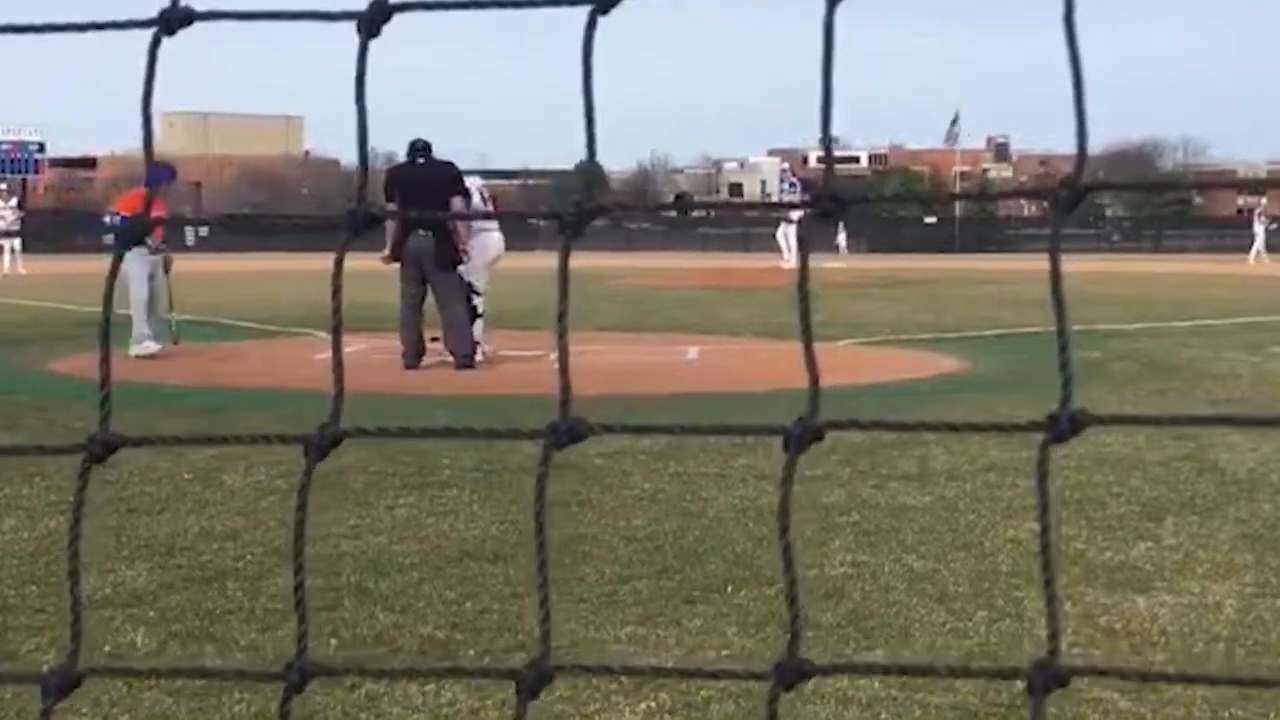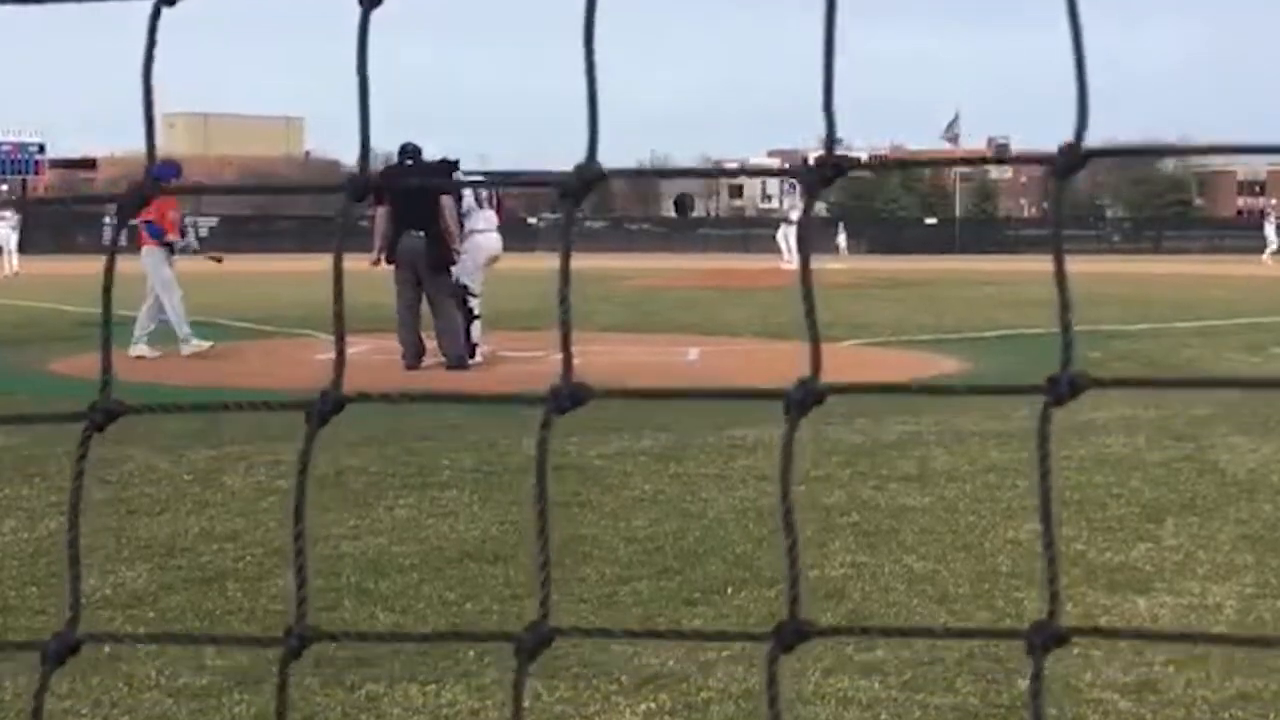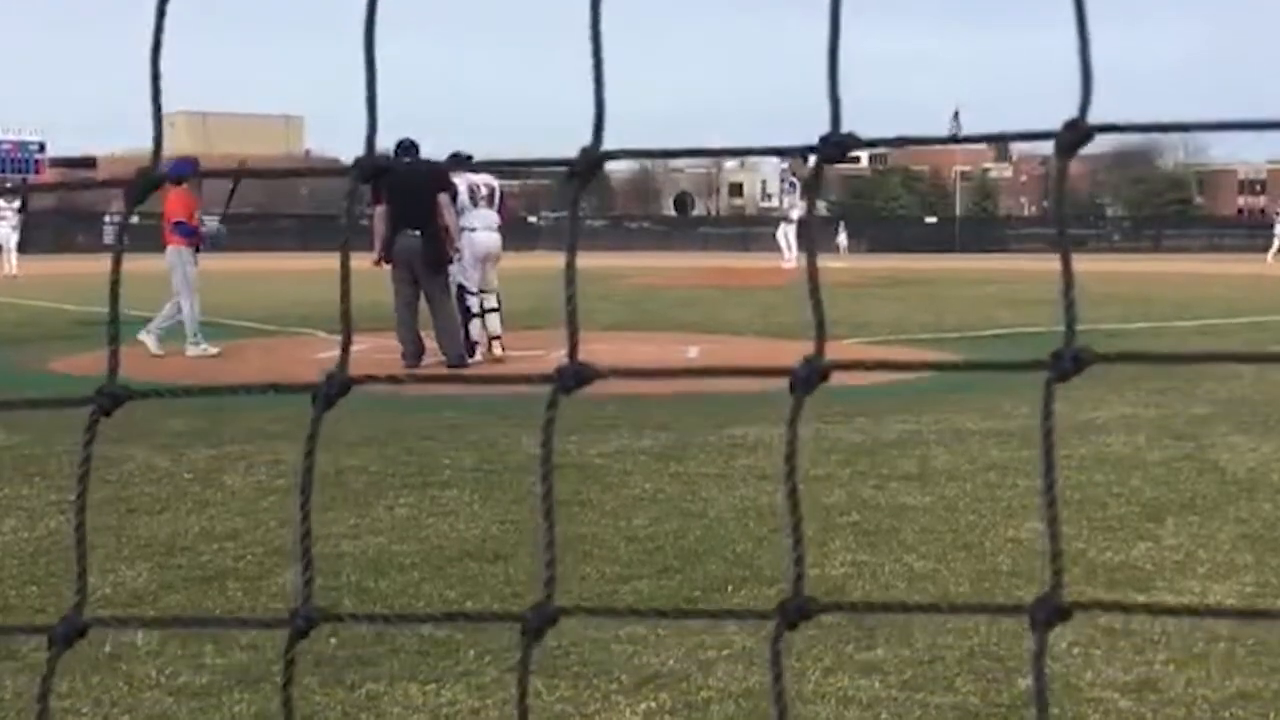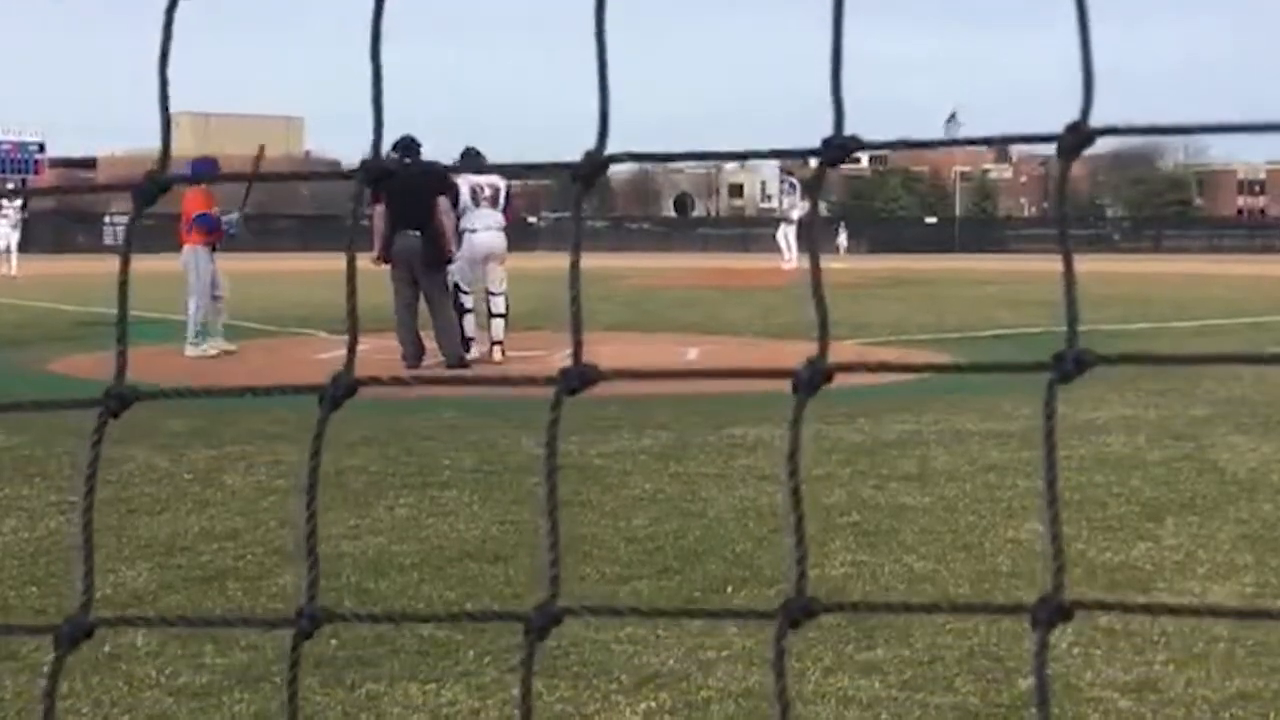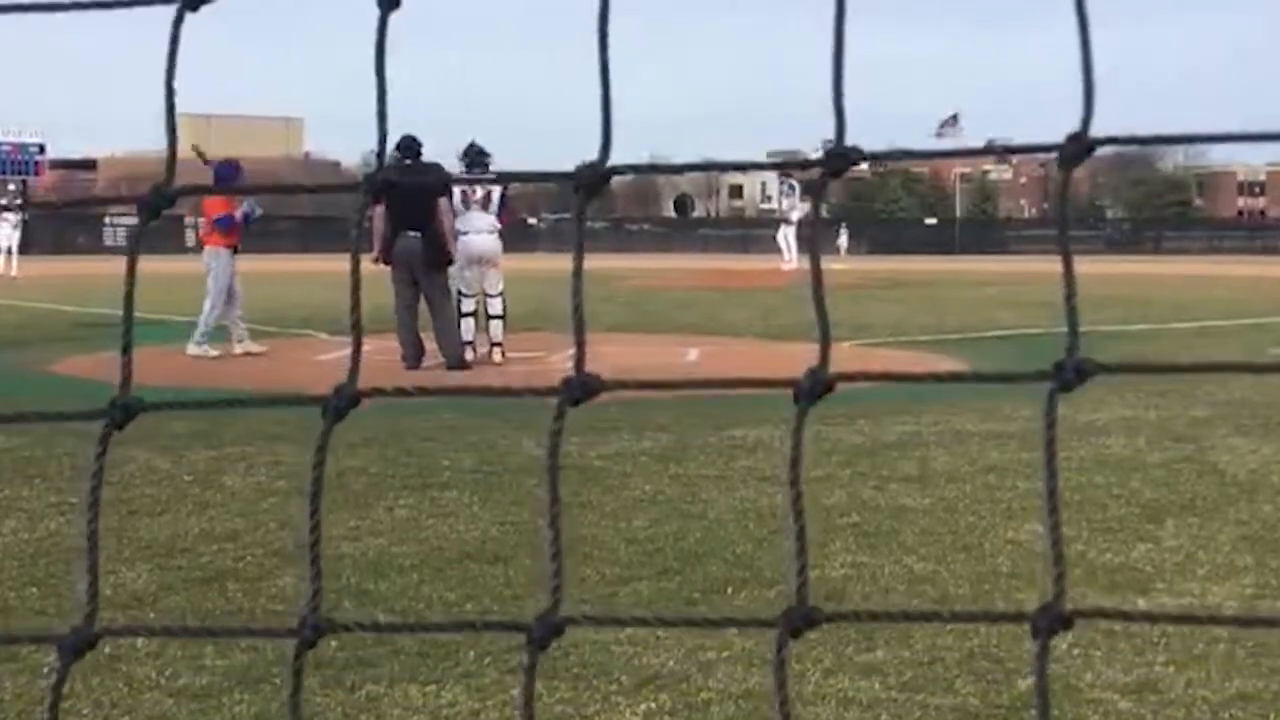
dt=0.3s
person 1, frame 1
left shoulder: (396, 173)
right shoulder: (448, 170)
left elbow: (392, 212)
right elbow: (458, 208)
left wrist: (389, 246)
right wrist: (463, 242)
left hip: (409, 243)
right hip: (439, 242)
left knee: (410, 302)
right knee: (452, 301)
left ankle: (411, 355)
right ankle: (463, 355)
person 1, frame 2
left shoulder: (386, 176)
right shoulder: (438, 170)
left elbow: (382, 214)
right elbow: (448, 207)
left wrist: (377, 249)
right wrist: (456, 241)
left hip: (402, 244)
right hip: (431, 243)
left knee: (407, 304)
right knee: (444, 302)
left ankle: (412, 356)
right ankle: (455, 356)
person 1, frame 3
left shoulder: (385, 174)
right shoulder: (435, 170)
left elbow: (380, 214)
right elbow: (445, 206)
left wrist: (378, 249)
right wrist: (455, 240)
left hip: (399, 243)
right hip: (427, 243)
left knee: (405, 303)
right knee: (441, 301)
left ankle: (411, 355)
right ankle: (455, 355)
person 1, frame 4
left shoulder: (385, 174)
right shoulder: (435, 171)
left elbow: (379, 213)
right elbow: (444, 209)
left wrist: (377, 247)
right wrist: (452, 244)
left hip: (398, 243)
right hip: (427, 243)
left knee: (404, 304)
right knee: (440, 302)
left ankle: (412, 356)
right ankle: (454, 355)
person 1, frame 5
left shoulder: (385, 176)
right shoulder: (435, 172)
left elbow: (379, 214)
right elbow: (444, 210)
left wrist: (377, 248)
right wrist: (451, 244)
left hip: (398, 244)
right hip: (427, 244)
left knee: (405, 304)
right knee: (441, 303)
left ankle: (411, 357)
right ankle: (454, 357)
person 2, frame 1
right shoulder: (474, 182)
left hip: (482, 240)
right hip: (494, 238)
left knee: (471, 292)
right knee: (472, 291)
left ankle: (473, 348)
right ankle: (476, 341)
person 2, frame 2
right shoulder: (482, 182)
right elbow: (497, 213)
left hip: (476, 240)
right hip: (495, 239)
left knee: (468, 294)
right knee: (472, 290)
left ankle: (473, 350)
right ankle: (475, 342)
person 2, frame 3
left shoulder: (455, 182)
right shoulder: (492, 181)
right elbow: (500, 212)
left hip: (471, 237)
right hip: (494, 237)
left knee: (467, 292)
right knee: (489, 290)
left ankle: (474, 349)
right ankle: (496, 343)
person 2, frame 4
left shoulder: (459, 182)
right shoulder: (500, 181)
right elbow: (506, 214)
left hip: (472, 238)
right hip: (497, 238)
left knee: (462, 290)
right knee: (497, 293)
left ankle: (470, 344)
right ankle: (497, 347)
person 2, frame 5
left shoulder: (454, 184)
right shoulder: (497, 183)
right elbow: (503, 217)
left hip: (465, 241)
right hip: (491, 240)
left knee: (466, 296)
right knee: (494, 294)
left ankle: (467, 349)
right ankle: (496, 349)
person 3, frame 1
left shoulder: (161, 200)
right shoulder: (134, 196)
right elbow: (119, 221)
left wrist: (165, 252)
right wrist: (142, 236)
left hip: (156, 255)
right hip: (136, 251)
left knee: (155, 300)
right knee: (141, 294)
left ankle: (138, 344)
right ankle: (143, 340)
person 3, frame 2
left shoulder: (169, 199)
right shoulder: (152, 198)
right elbow: (149, 227)
left wrist: (182, 240)
right wrist: (173, 240)
left hip: (164, 254)
right hip: (154, 253)
left knee: (154, 301)
right knee: (172, 296)
left ankle: (138, 343)
right ankle: (187, 341)
person 3, frame 3
left shoulder: (187, 196)
right shoulder: (177, 197)
right elbow: (181, 228)
left wrist: (204, 232)
right wrist: (205, 231)
left hip: (185, 252)
right hip: (180, 252)
left knee: (180, 299)
right knee: (190, 298)
left ankle: (151, 332)
right ankle: (194, 343)
person 3, frame 4
left shoulder: (207, 195)
right shoulder: (194, 196)
left elbow: (213, 225)
right elbow: (204, 223)
left wrist: (228, 225)
right wrist: (226, 219)
left hip: (207, 251)
right hip: (196, 251)
left knee: (218, 294)
right knee: (199, 298)
left ankle: (215, 338)
right ankle: (194, 344)
person 3, frame 5
left shoulder: (230, 199)
right shoulder: (216, 199)
left elbow: (240, 222)
right elbow: (225, 224)
left wrist: (251, 212)
right wrist: (242, 211)
left hip: (227, 254)
right hip: (217, 253)
left knee: (234, 298)
right knee: (215, 300)
left ankle: (241, 341)
right ankle: (198, 343)
